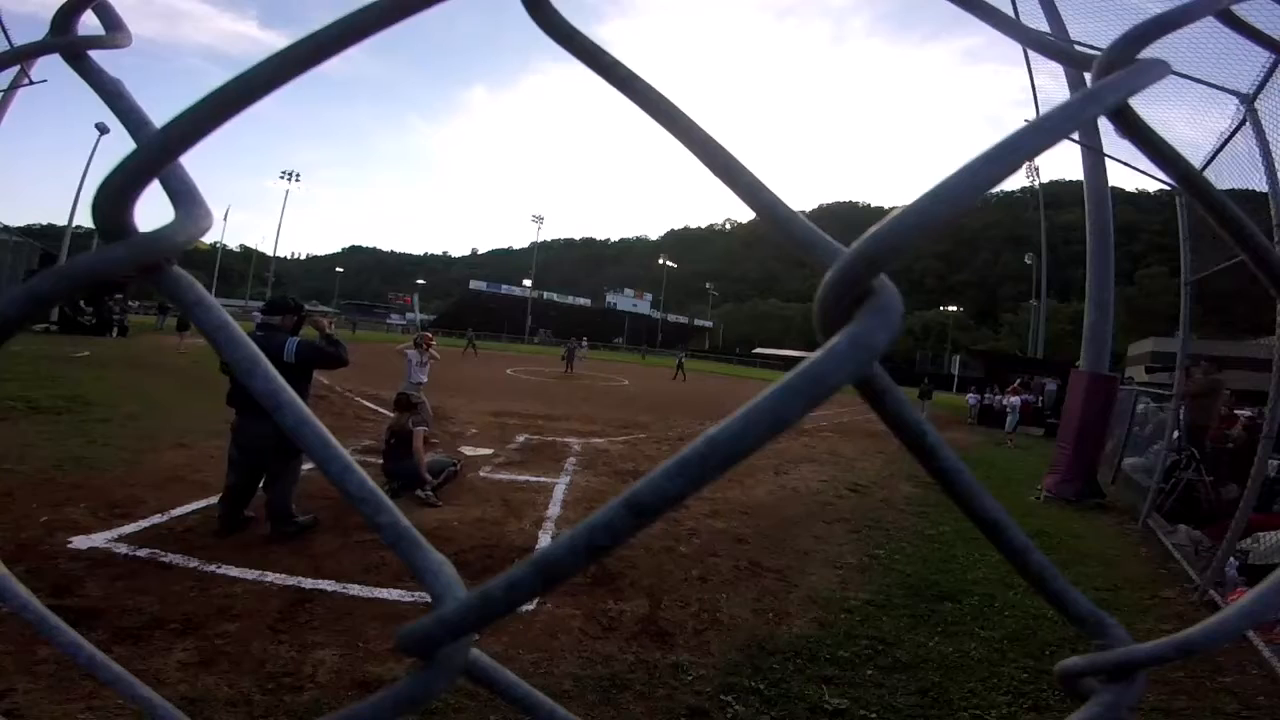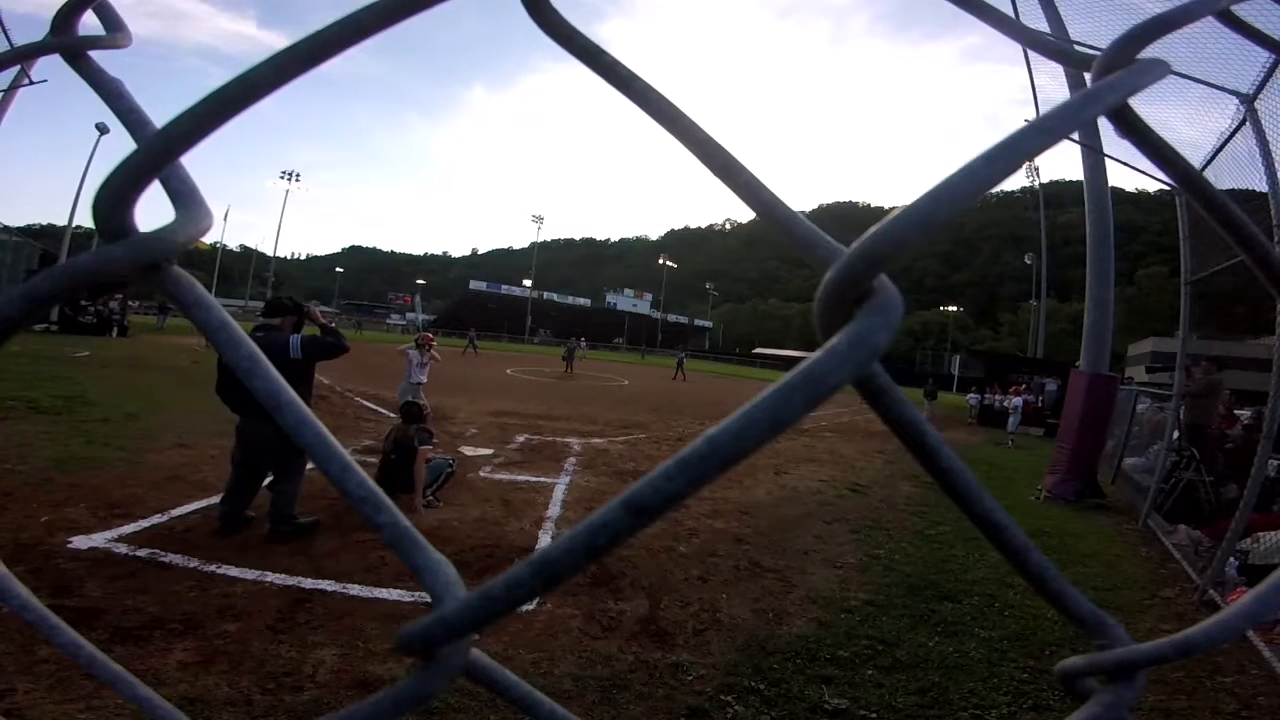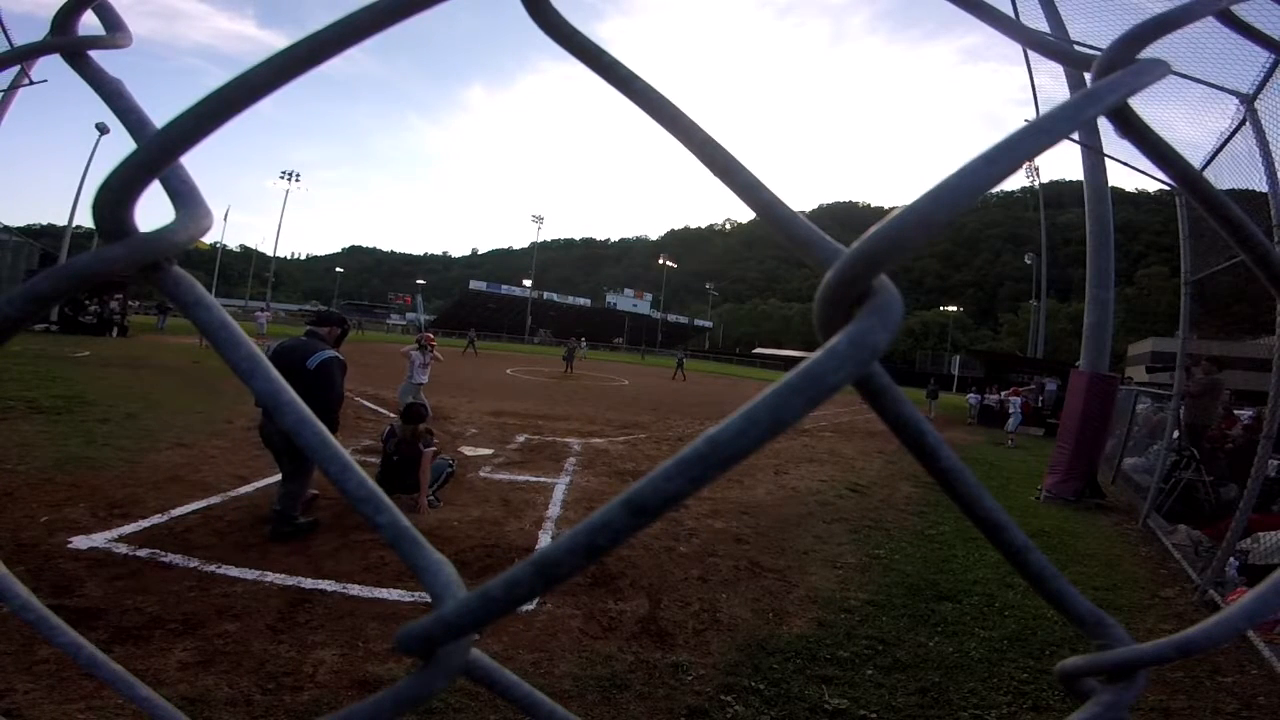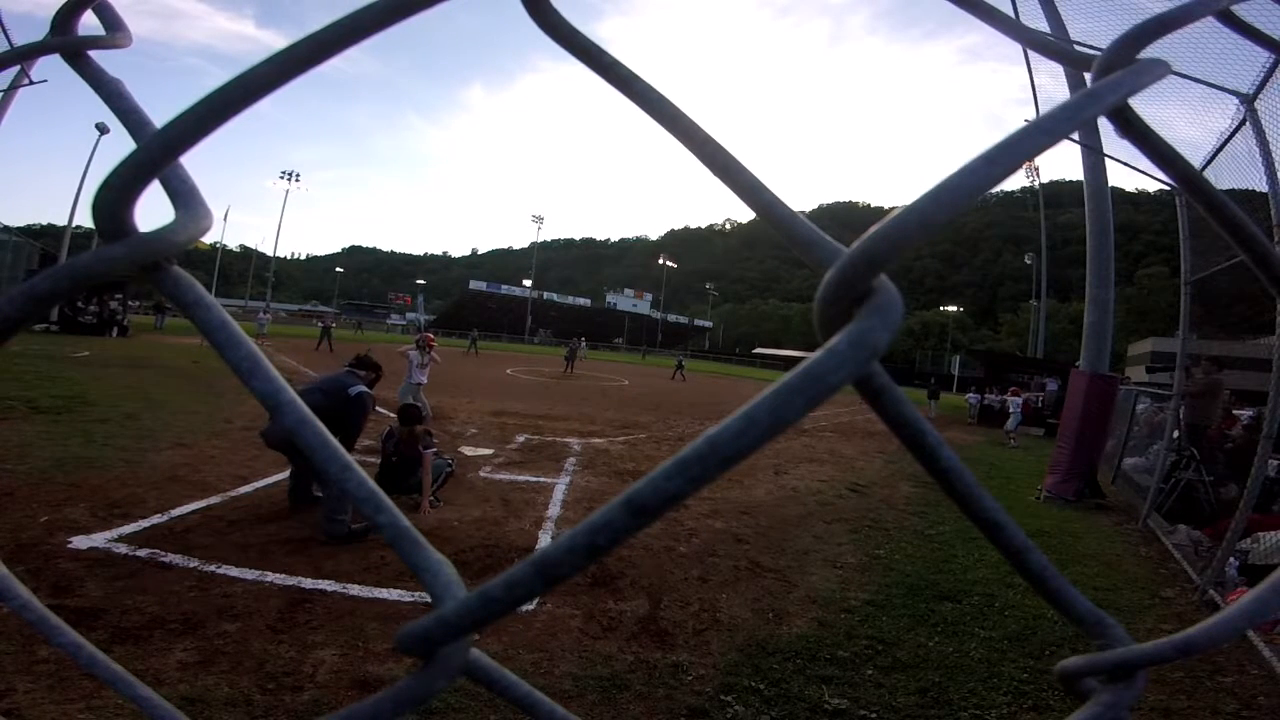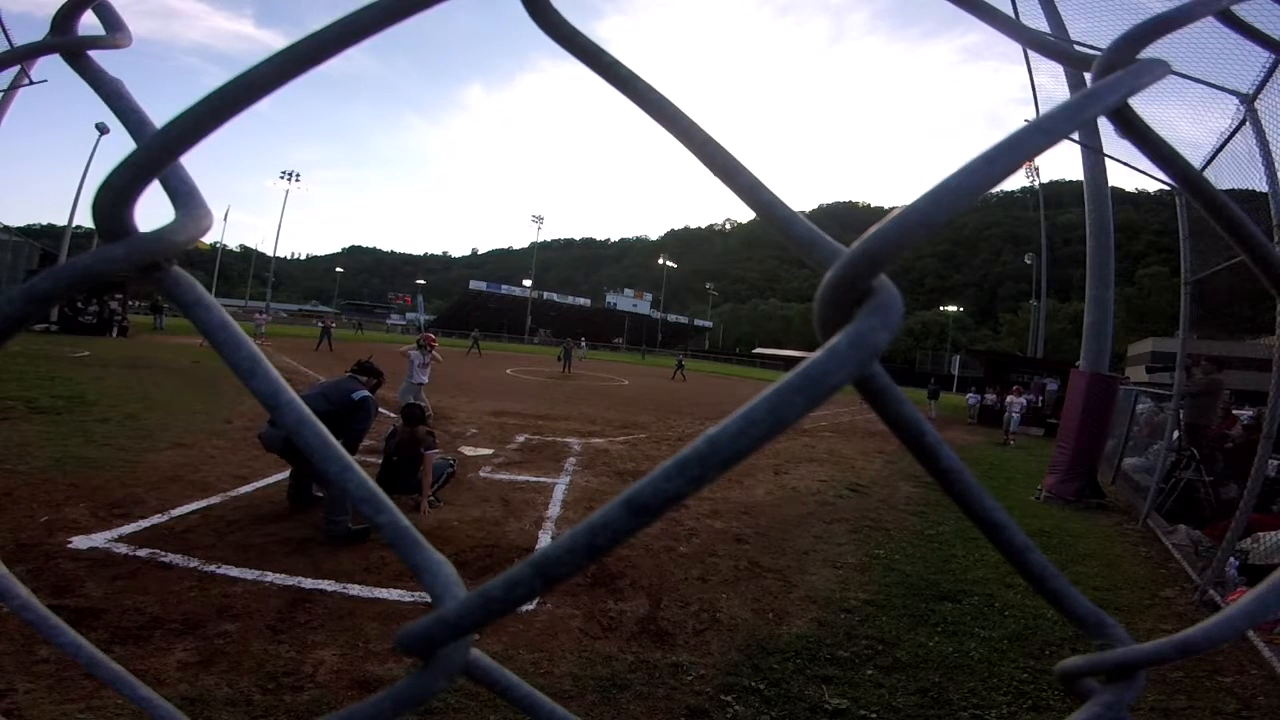
dt=1s
person 1, frame 1
right shoulder: (294, 347)
left elbow: (227, 368)
right elbow: (339, 358)
right wrist: (327, 333)
left hip: (245, 422)
right hip: (280, 427)
left knee: (241, 475)
right knee: (281, 478)
left ankle: (229, 518)
right ankle: (283, 523)
person 1, frame 2
right shoulder: (296, 345)
left elbow: (224, 389)
right elbow: (340, 346)
right wrist: (320, 322)
left hip: (249, 425)
right hip: (285, 428)
left knee: (244, 475)
right knee: (288, 476)
left ankle: (229, 518)
right ankle: (283, 524)
person 1, frame 3
left shoulder: (280, 347)
right shoulder: (328, 358)
right elbow: (331, 401)
right wrist: (330, 430)
left hip: (270, 421)
left knee: (290, 470)
right knee: (298, 473)
left ankle: (298, 500)
right ankle: (285, 523)
person 1, frame 4
left shoulder: (325, 379)
right shoulder: (362, 394)
right elbow: (351, 432)
left hip: (275, 428)
left knee: (306, 459)
left ankle: (300, 497)
right ankle: (338, 528)
person 1, frame 5
left shoulder: (328, 384)
right shoulder: (365, 400)
right elbow: (352, 440)
left hip: (272, 431)
left knee: (308, 458)
left ankle: (300, 497)
right ankle: (338, 530)
